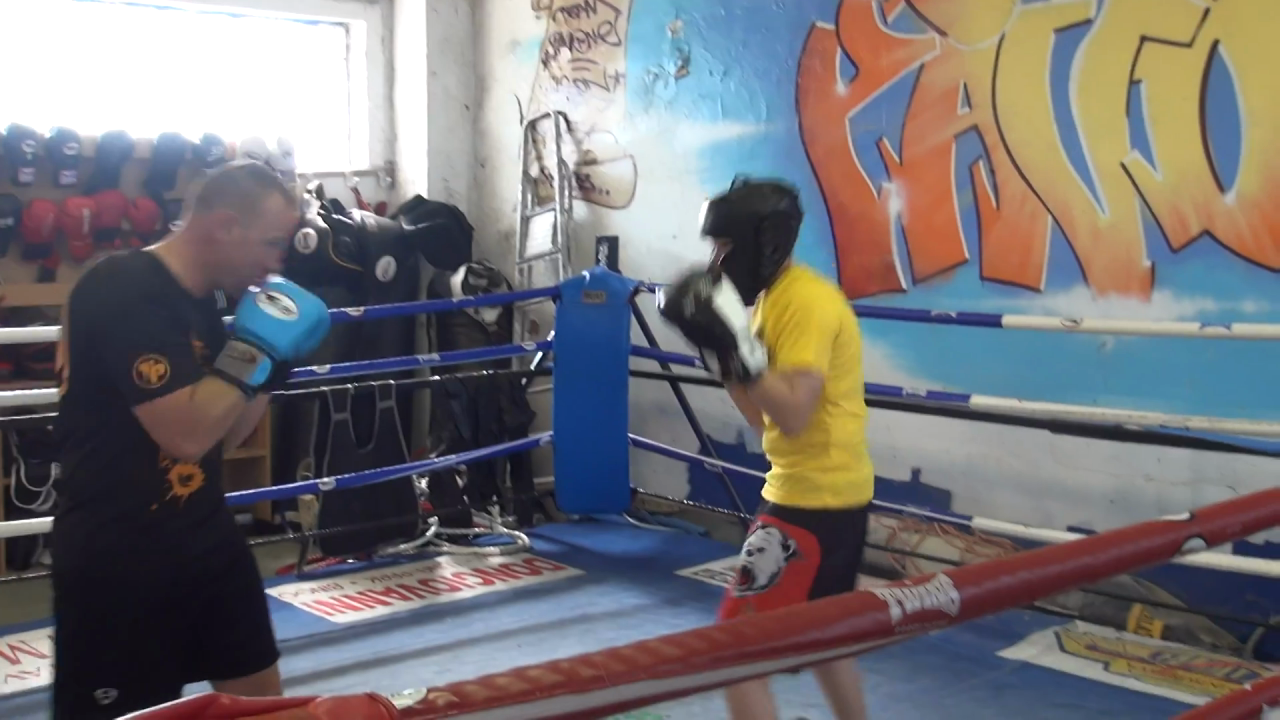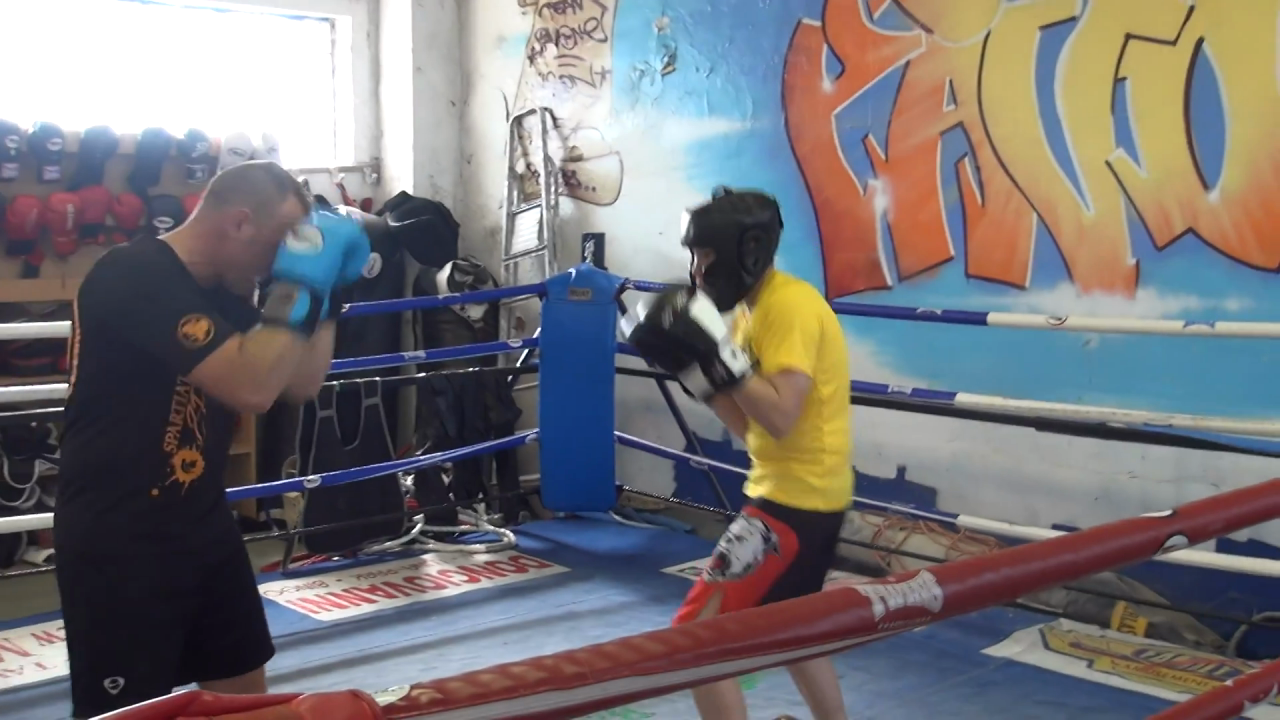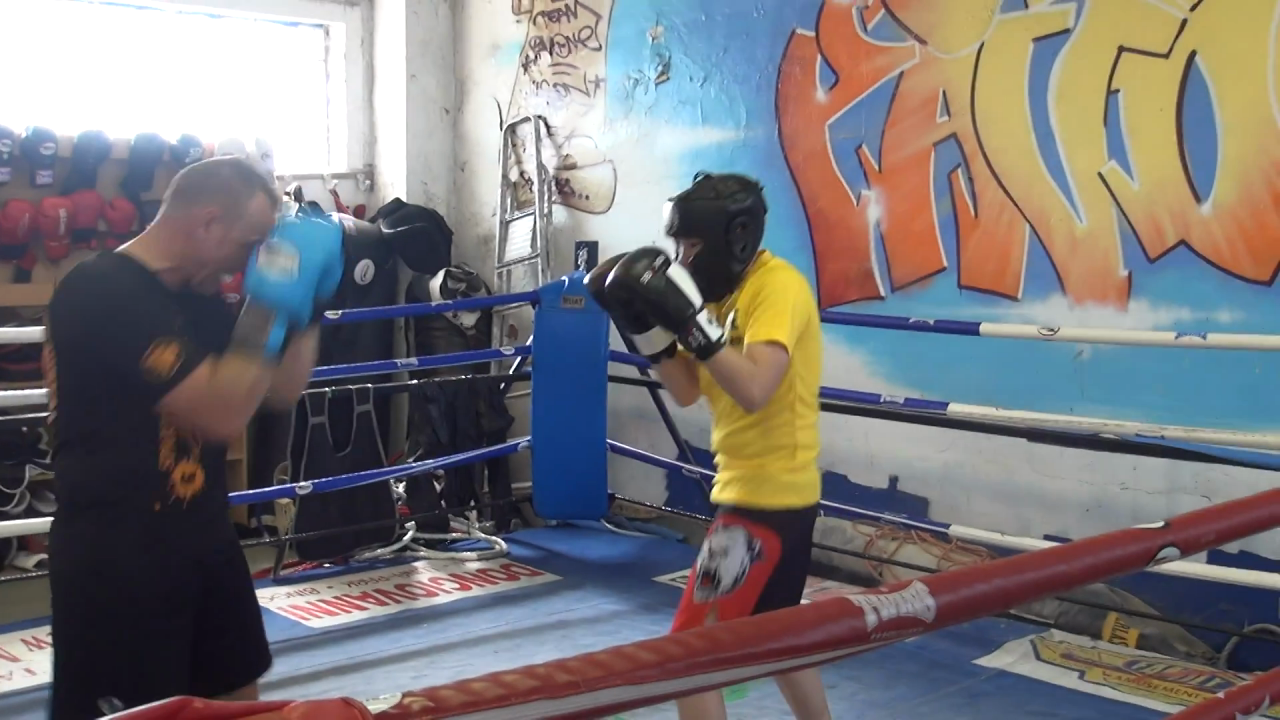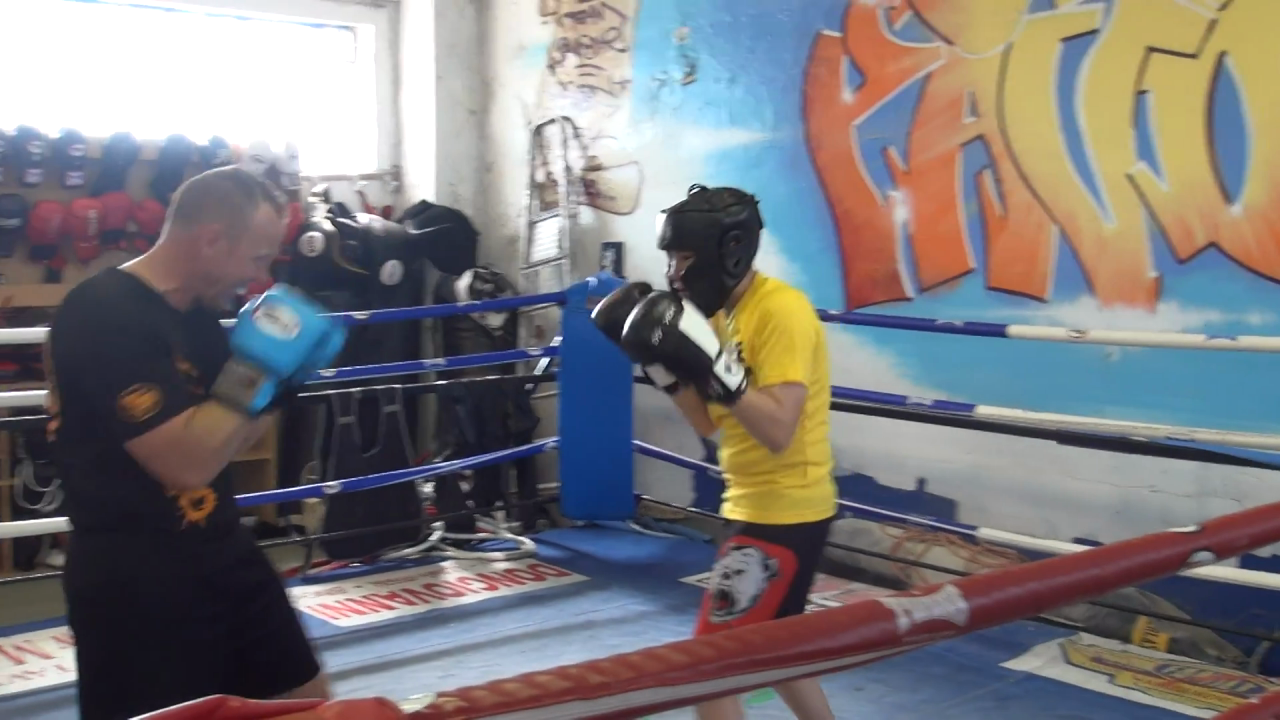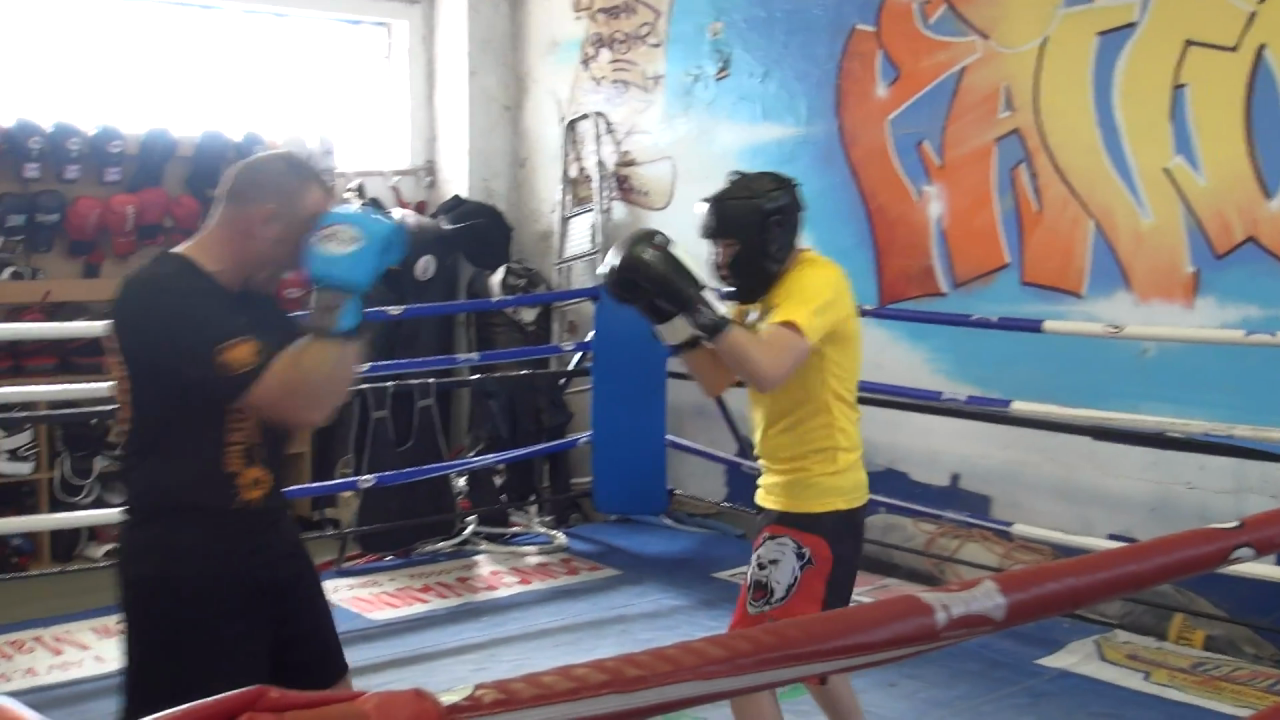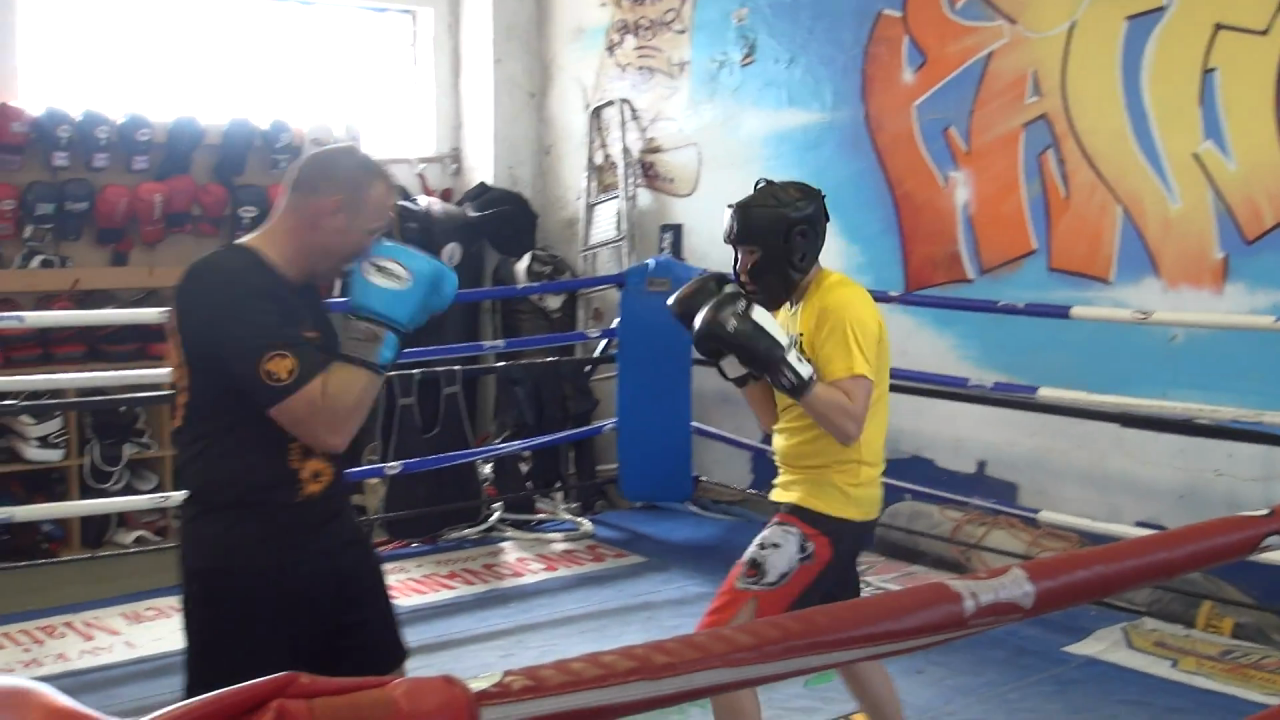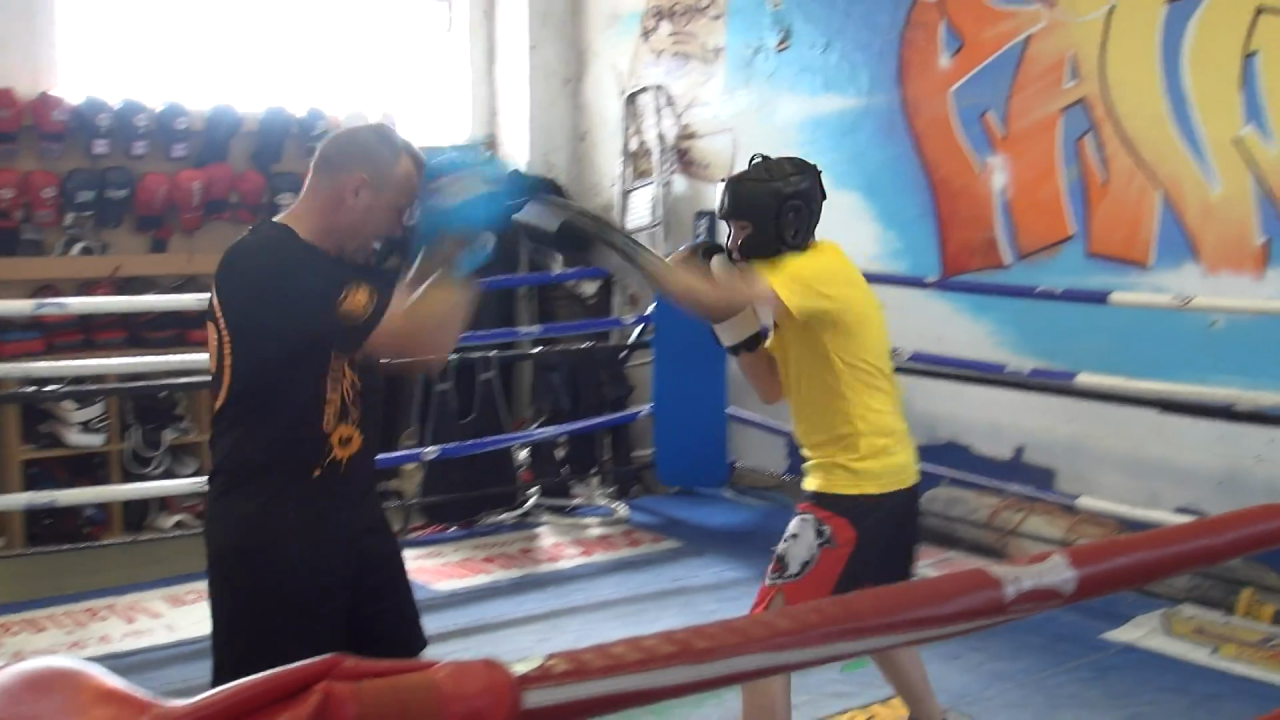
dt=0.2s
person 1, frame 1
left shoulder: (201, 304)
right shoulder: (119, 293)
right elbow: (184, 435)
left wrist: (270, 364)
right wrist: (256, 346)
left hip: (202, 534)
right hip: (115, 550)
person 1, frame 2
left shoulder: (218, 292)
right shoulder: (134, 276)
left elbow: (301, 384)
right elbow: (249, 389)
left wrist: (324, 290)
right wrist: (296, 286)
left hip: (202, 527)
right hip: (119, 539)
person 1, frame 3
left shoulder: (194, 298)
right shoulder: (100, 292)
left elbow: (284, 390)
right elbow: (222, 413)
left wrist: (302, 297)
right wrist: (271, 304)
left hip: (201, 539)
right hip: (116, 557)
person 1, frame 4
left shoulder: (198, 314)
right shoulder: (101, 316)
right elbow: (188, 462)
left wrist: (284, 371)
right wrist: (256, 365)
left hip: (221, 555)
right hip: (131, 578)
person 1, frame 5
left shoulder: (247, 293)
right shoulder: (164, 296)
left elbow: (312, 395)
right elbow: (304, 404)
left wrist: (351, 286)
right wrist: (340, 294)
left hip: (265, 543)
right hip: (187, 565)
person 1, frame 6
left shoulder: (299, 289)
right shoulder: (224, 289)
left elbow: (332, 399)
right elbow: (329, 425)
left wrist: (405, 300)
right wrist: (378, 317)
left hip: (325, 534)
right hip: (245, 554)
person 1, frame 7
left shoulder: (326, 259)
right shoulder: (267, 265)
right elbow: (425, 341)
left wrist: (443, 245)
left hip: (346, 512)
right hip: (271, 529)
person 2, frame 1
left shoulder: (805, 299)
right shoulder: (773, 300)
left elbow: (794, 416)
right elbow: (761, 414)
left wrist: (739, 345)
right wrist: (716, 344)
left hip: (814, 496)
right hip: (840, 493)
person 2, frame 2
left shoulder: (788, 305)
right shoulder: (754, 309)
left elbow: (779, 420)
right elbow: (746, 422)
left wrist: (718, 351)
right wrist: (689, 362)
left hip: (797, 497)
right hip: (803, 494)
person 2, frame 3
left shoulder: (778, 286)
right shoulder: (724, 293)
left elbow: (752, 392)
right elbow: (687, 391)
left wrist: (691, 319)
right wrist: (646, 324)
left hip: (767, 498)
right hip: (764, 493)
person 2, frame 4
left shoulder: (781, 310)
right shoulder: (723, 312)
left elbow: (779, 432)
right elbow: (707, 422)
left wrist: (710, 364)
right wrist: (656, 356)
left hip: (783, 511)
right hip: (760, 507)
person 2, frame 5
left shoulder: (818, 282)
right shoulder: (768, 290)
left elbow: (768, 371)
right elbow: (716, 377)
left wrist: (696, 301)
right wrist: (667, 311)
left hip: (817, 502)
right hip: (793, 496)
person 2, frame 6
left shoulder: (841, 306)
right shoulder: (788, 304)
left elbow: (848, 424)
right elbow: (772, 415)
left wrist: (780, 357)
right wrist: (730, 348)
left hip: (829, 504)
right hip: (809, 498)
person 2, frame 7
left shoulder: (815, 271)
right shoulder: (803, 274)
left elbow: (714, 296)
right elbow: (771, 387)
right wrist: (734, 321)
left hip: (852, 487)
right hip: (889, 478)
